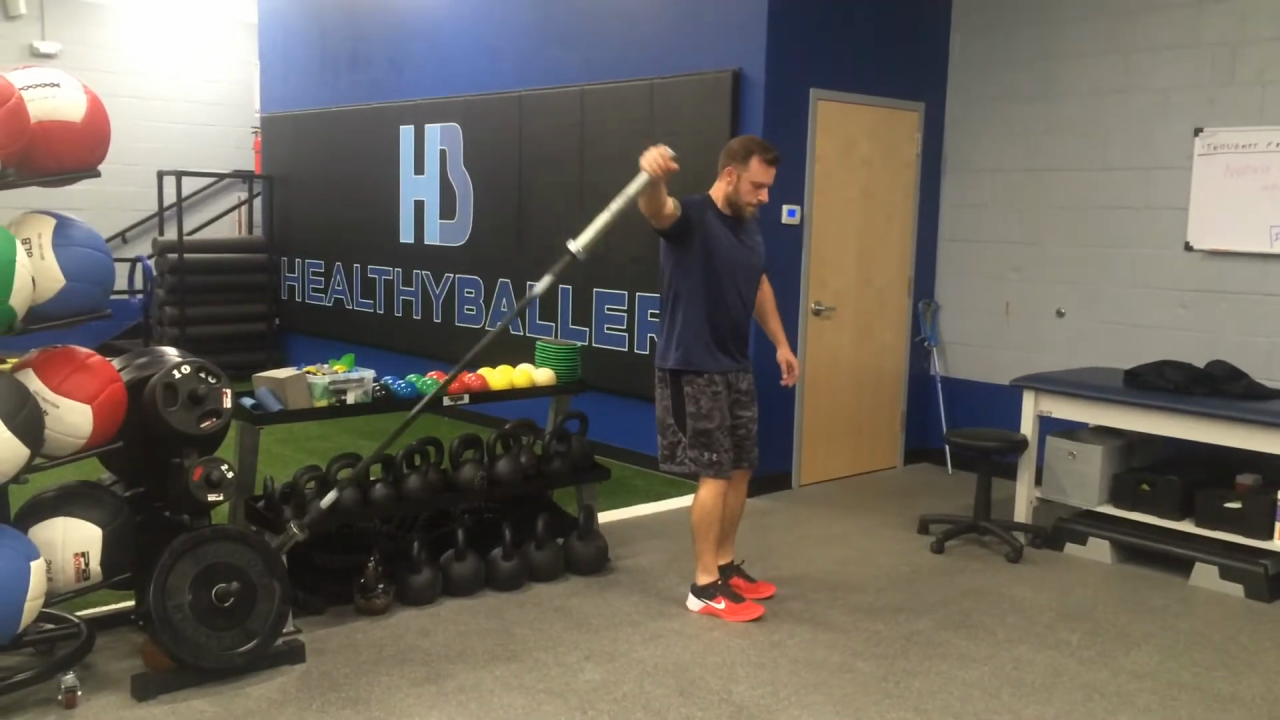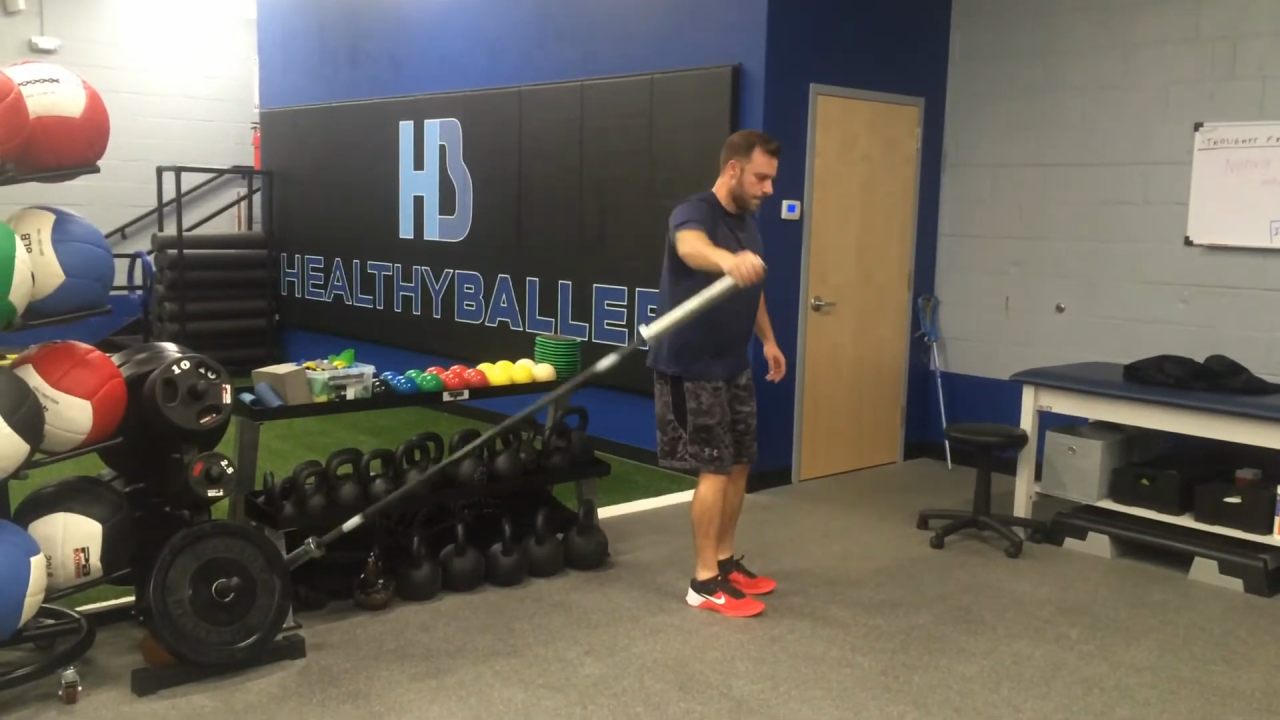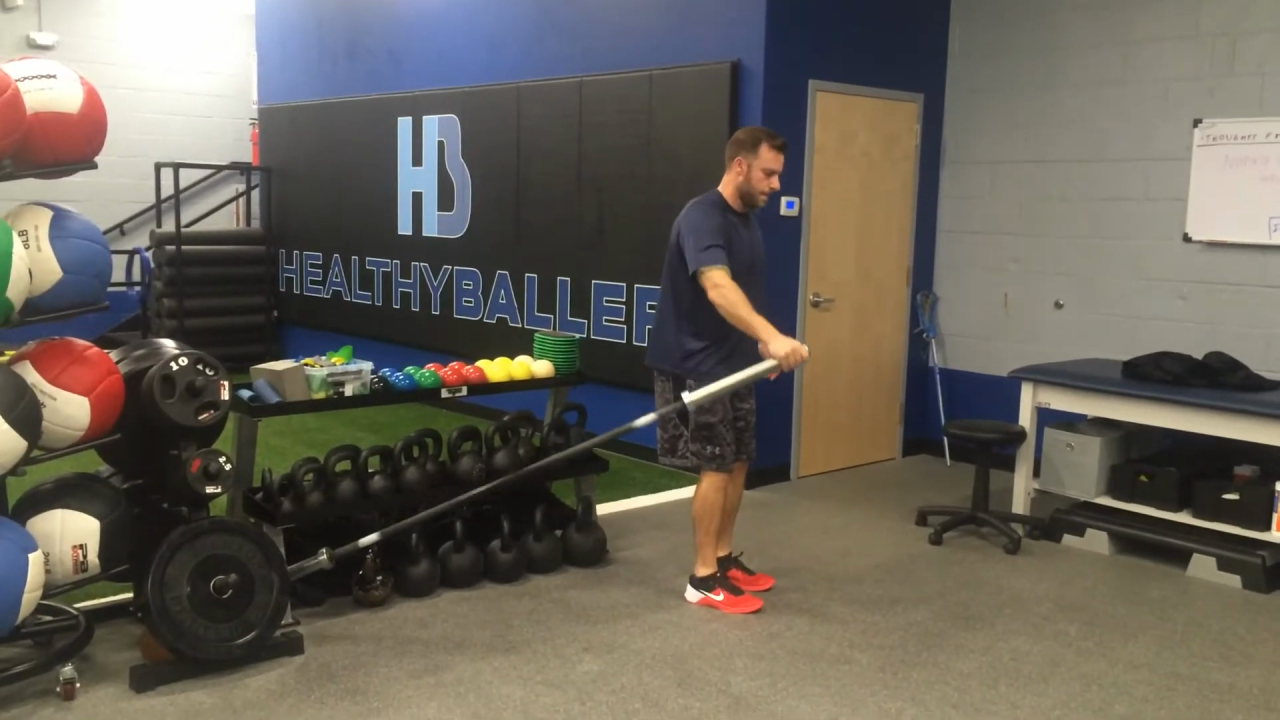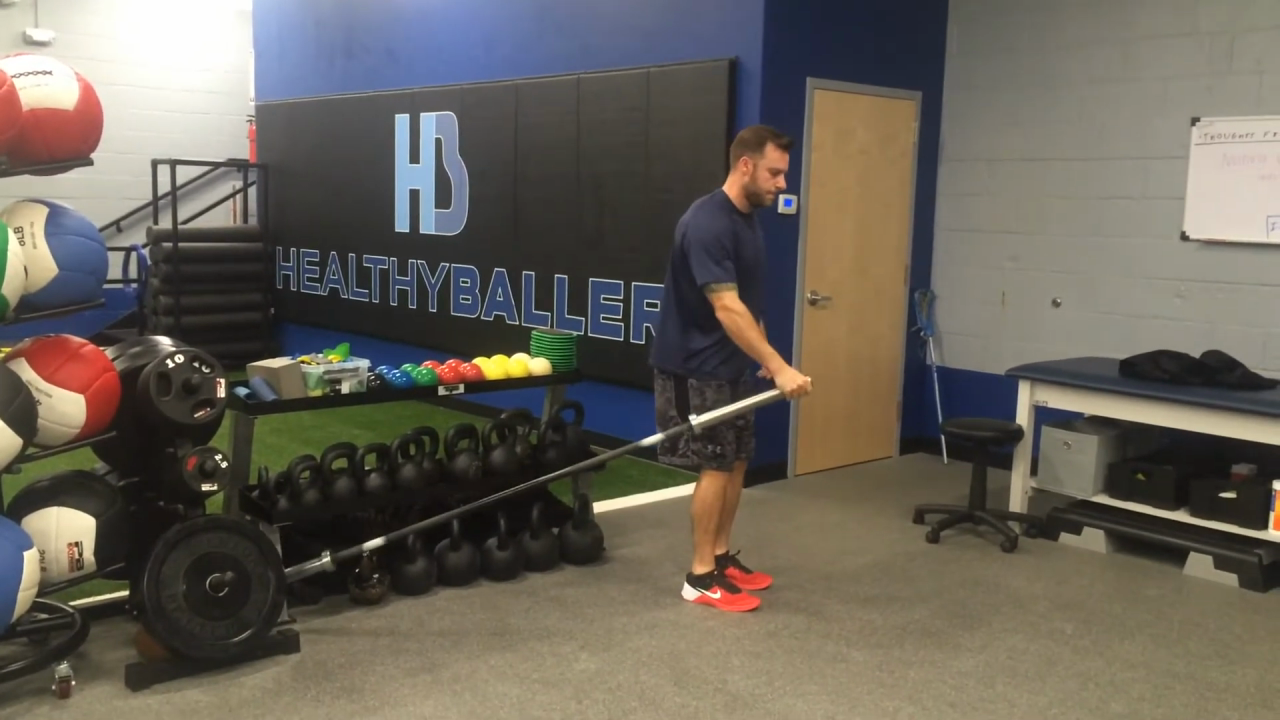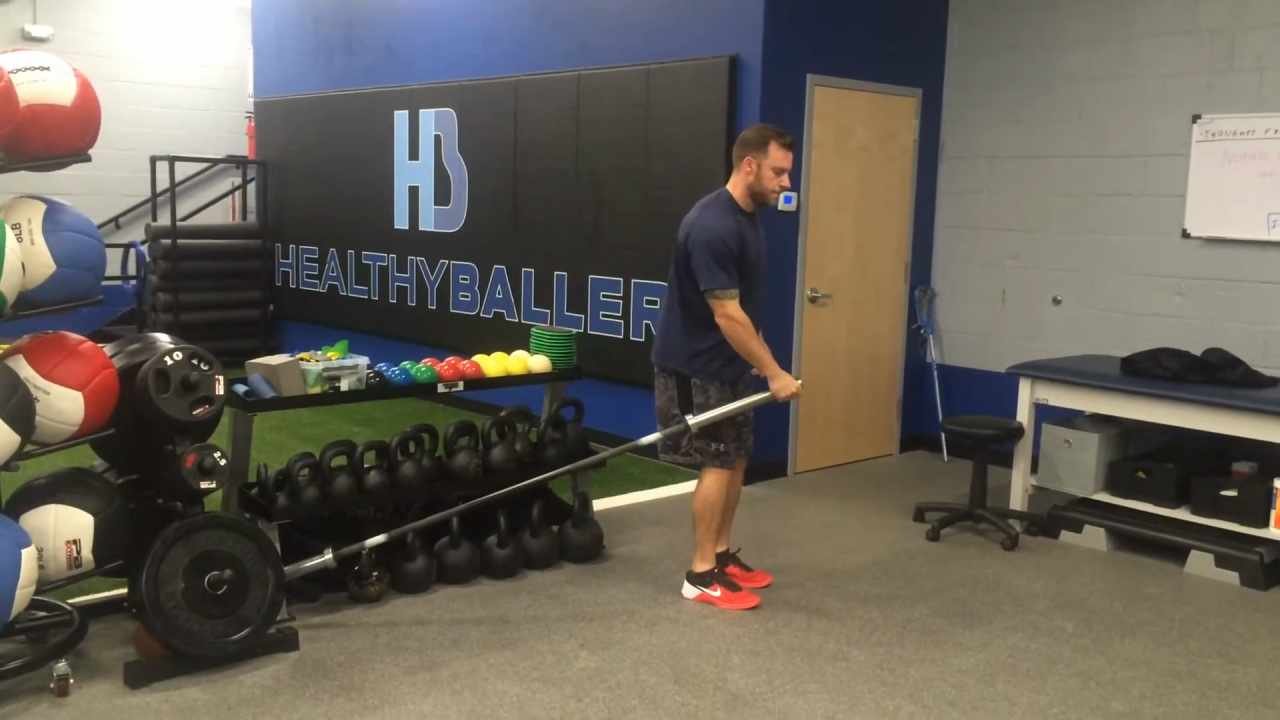
dt=0.4s
person 1, frame 1
left shoulder: (749, 229)
right shoulder: (693, 215)
left elbow: (759, 286)
right elbow: (656, 208)
left wrist: (782, 343)
right wrist: (651, 176)
left hip: (736, 367)
right hip: (693, 368)
left knee: (739, 469)
right knee: (714, 474)
left ankle: (726, 567)
right ankle: (705, 587)
person 1, frame 2
left shoulder: (747, 220)
right shoulder: (696, 211)
right elbow: (691, 247)
left wrist: (768, 339)
right wrist: (730, 262)
left hip: (733, 365)
right hip: (694, 367)
left knee: (738, 464)
right knee: (714, 469)
left ankle: (725, 560)
right ankle: (704, 581)
person 1, frame 3
left shoulder: (747, 218)
right shoulder: (703, 217)
right elbow: (718, 287)
left wrist: (760, 341)
right wrist: (771, 336)
left hip: (732, 363)
right hip: (696, 365)
left knee: (737, 463)
right knee: (715, 467)
left ankle: (724, 559)
right ankle: (704, 578)
person 1, frame 4
left shoulder: (746, 217)
right shoulder: (708, 223)
right elbow: (727, 308)
left wrist: (761, 357)
right wrist: (779, 367)
left hip: (731, 365)
right hip: (697, 366)
left knee: (735, 463)
right knee: (715, 466)
left ankle: (721, 556)
right ankle: (700, 576)
person 1, frame 5
left shoulder: (746, 216)
right shoulder: (714, 225)
right elbow: (727, 315)
left wrist: (758, 358)
right wrist: (774, 373)
left hip: (725, 362)
right hip: (695, 364)
left knee: (735, 460)
right knee: (718, 463)
left ankle: (722, 555)
right ankle: (701, 574)
